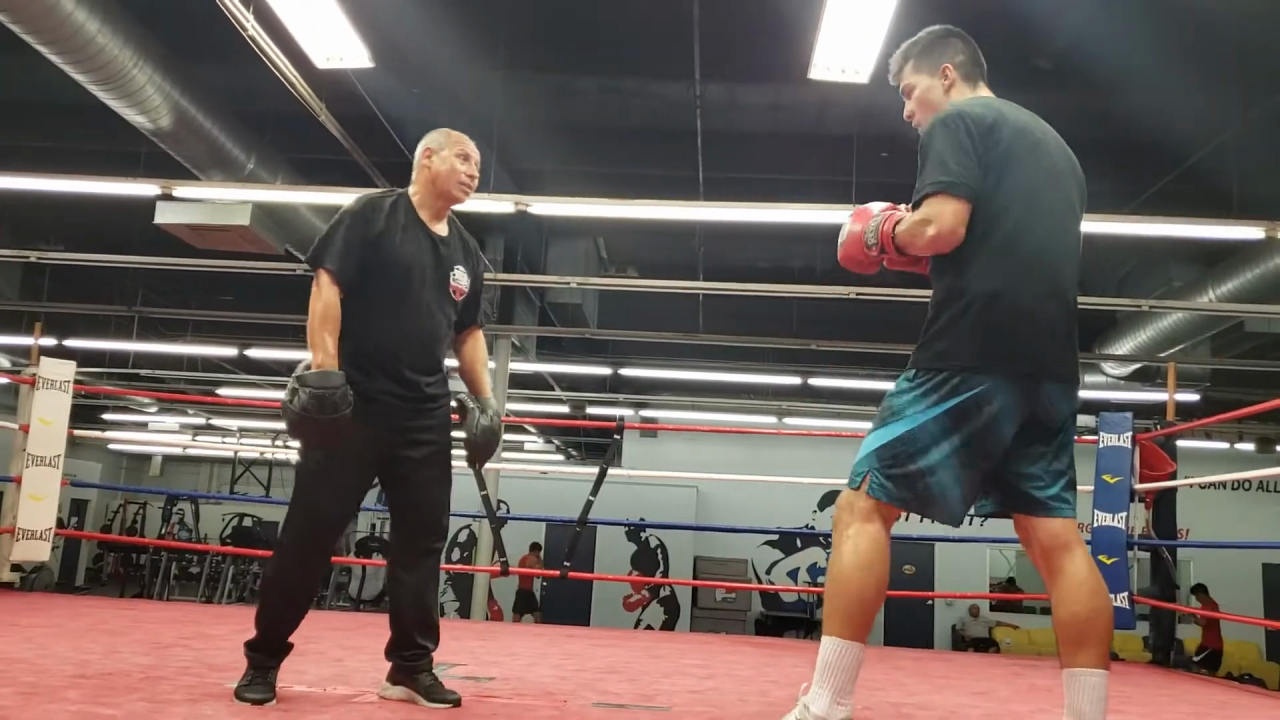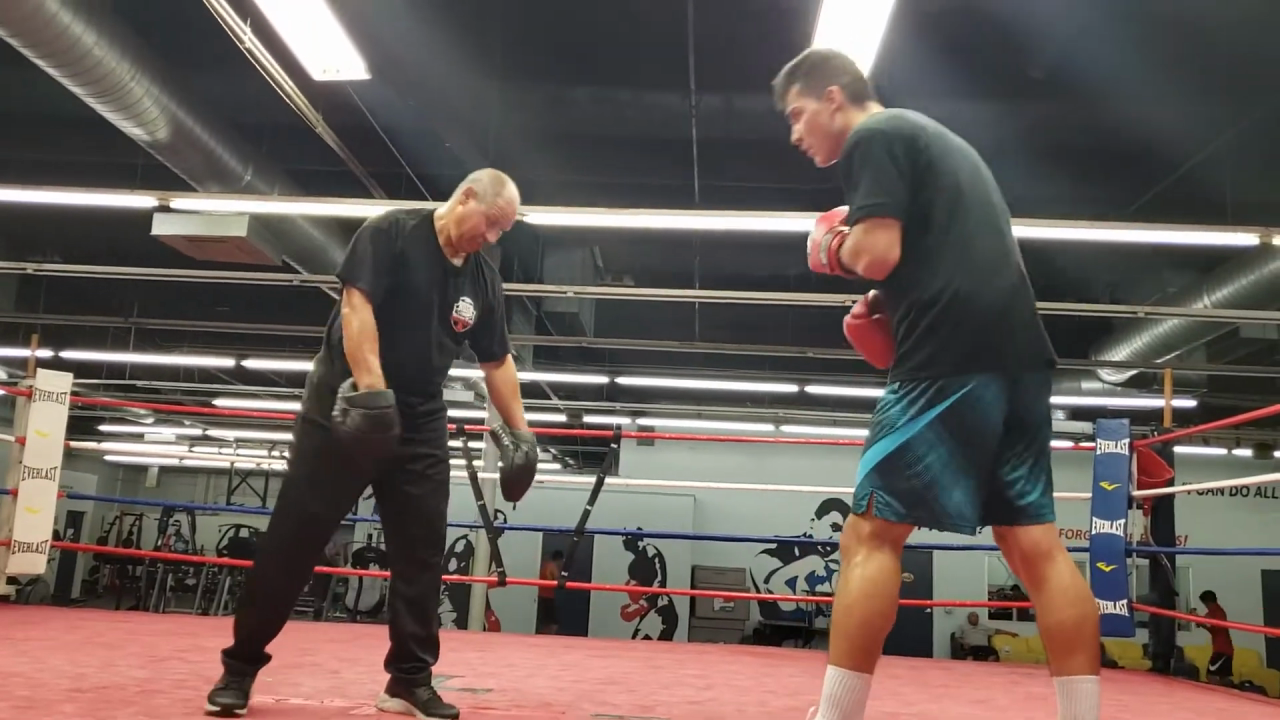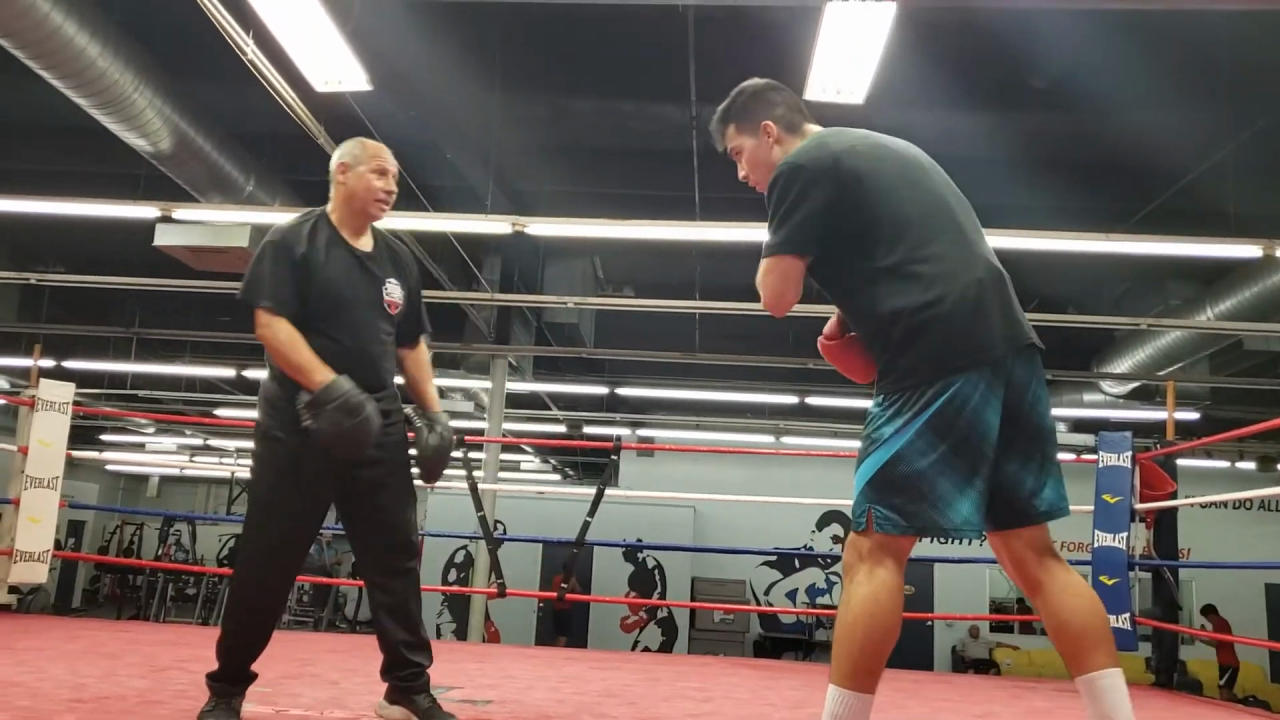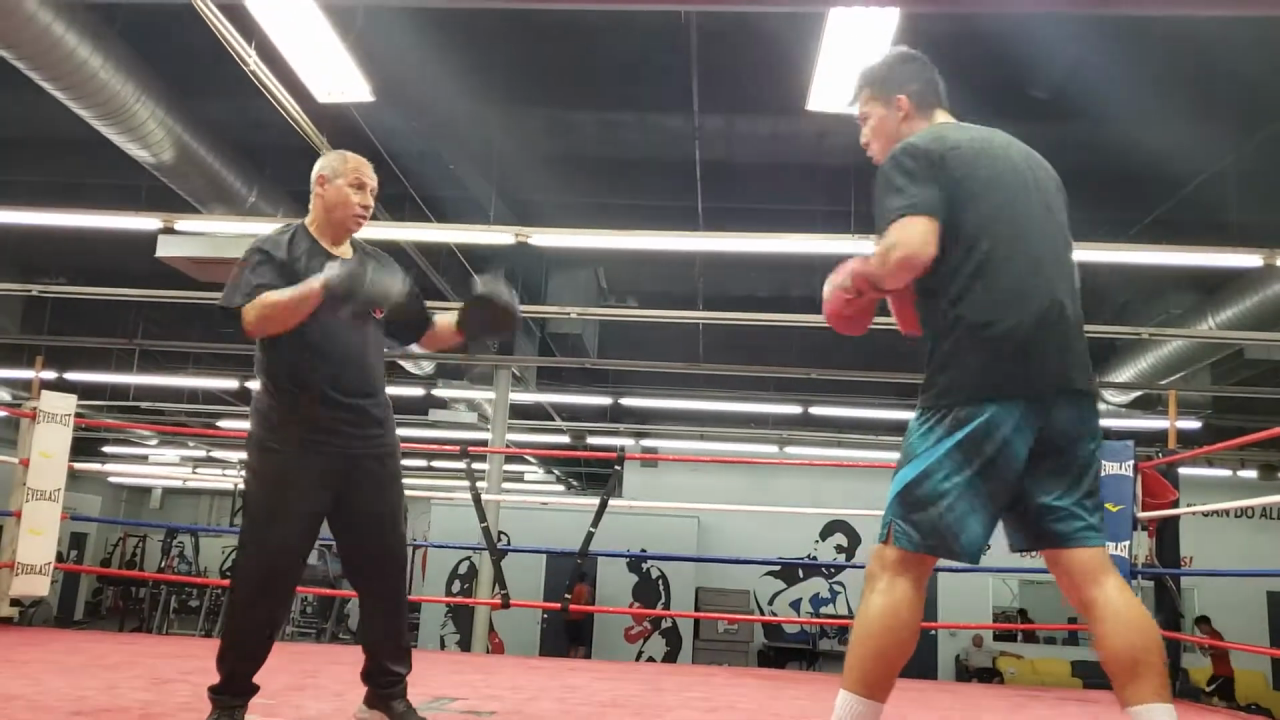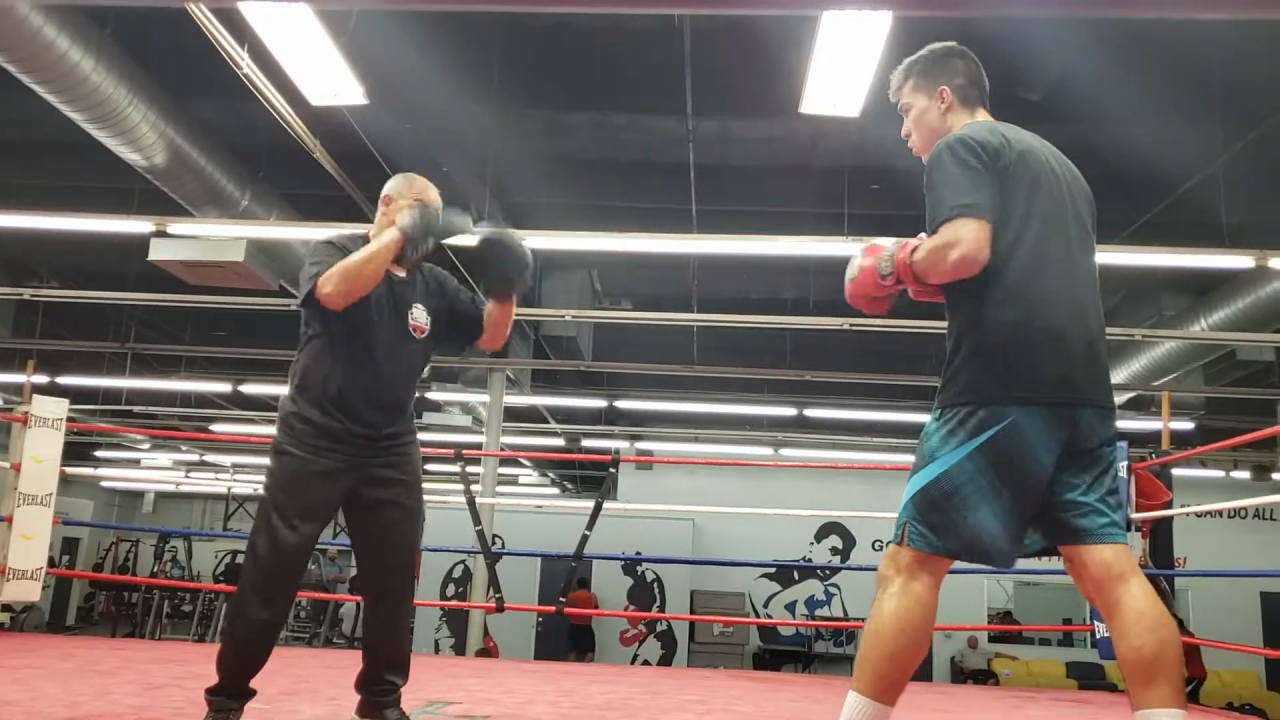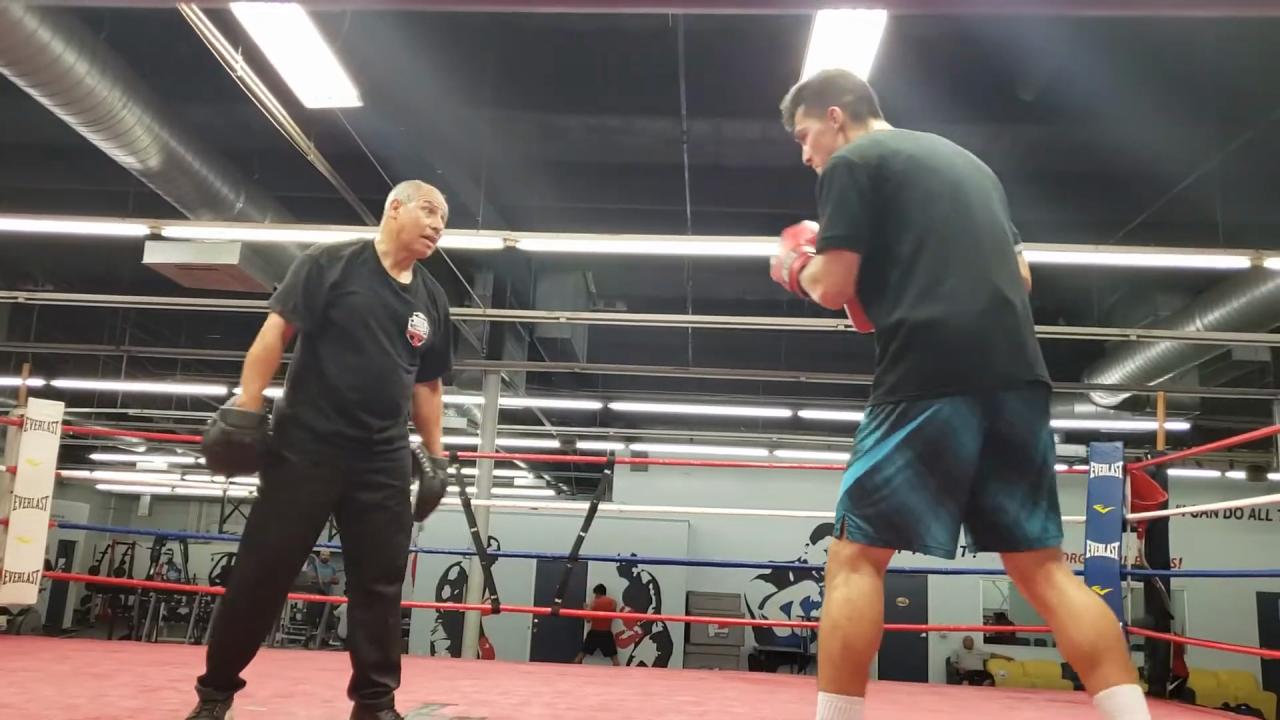
dt=0.4s
person 1, frame 1
left shoulder: (957, 123)
right shoulder: (1057, 147)
left elbow: (941, 227)
left wrist: (883, 237)
left hip: (969, 356)
right hip: (1048, 364)
left knee: (864, 508)
right knee: (1056, 542)
person 1, frame 2
left shoulder: (871, 138)
right shoulder: (933, 137)
left elbow: (876, 254)
left wrist: (833, 248)
right wrist: (892, 304)
left hip: (952, 361)
right hip: (1018, 354)
left knee: (873, 533)
right knee: (1034, 544)
person 1, frame 3
left shoulder: (804, 166)
right shoulder: (893, 150)
left elbow: (777, 295)
left wrist: (775, 256)
left hip: (937, 365)
right hip: (1005, 350)
left knee: (874, 550)
right knee: (1030, 552)
person 1, frame 4
left shoulder: (916, 153)
right shoulder: (1029, 160)
left elbow: (907, 251)
left wrist: (859, 281)
left hip: (976, 388)
right hip: (1063, 384)
left knee: (897, 565)
right knee: (1090, 574)
person 1, frame 5
left shoulder: (964, 147)
right shoulder: (1060, 166)
left elbow: (964, 252)
left wrist: (897, 266)
left hip: (997, 389)
right hip: (1081, 391)
left knee: (911, 564)
right knee: (1112, 575)
person 1, frame 6
left shoulder: (853, 161)
right shoulder: (966, 162)
left elbow: (831, 288)
left wrist: (794, 266)
left hip: (928, 380)
right hip: (1015, 377)
left knee: (855, 558)
right knee: (1042, 569)
person 2, frame 1
left shoulder: (465, 250)
right shoulder: (371, 214)
left elbow: (468, 332)
right elbow: (327, 285)
left wrist: (483, 400)
right wrist: (323, 367)
left hip: (425, 412)
right hip: (353, 401)
left knee: (422, 536)
right knee: (312, 527)
left ankle: (411, 666)
right ankle: (264, 659)
person 2, frame 2
left shoulder: (483, 279)
right shoulder: (389, 234)
left elbow: (498, 360)
right elbow: (356, 307)
left wrist: (519, 433)
right wrist: (371, 389)
left hip: (417, 425)
right hip: (345, 413)
left knee: (423, 551)
right knee: (293, 539)
right ankle: (240, 665)
person 2, frame 3
left shoulder: (397, 259)
right shoulder: (293, 242)
left elbow: (410, 343)
right elbow: (270, 323)
left wrist: (432, 414)
right wrist: (328, 386)
left hip: (378, 433)
right hip: (304, 430)
left knee: (396, 559)
right knee: (268, 559)
person 2, frame 4
left shoulder: (377, 263)
right shoulder: (273, 250)
left elbow: (420, 331)
right elbow: (256, 319)
left wrist: (469, 320)
right wrist: (328, 286)
left hip: (368, 440)
right hip: (290, 437)
left knee: (385, 567)
right knee: (268, 568)
person 2, frame 5
left shoulder: (435, 285)
right shoulder: (335, 250)
left elbow: (490, 337)
right elbow: (334, 293)
left wrist: (505, 285)
right wrist: (400, 230)
left hip: (390, 451)
right hip: (312, 441)
left knee: (391, 579)
right knee: (270, 569)
person 2, frame 6
left shoulder: (431, 298)
right shoulder: (330, 264)
left elbow: (427, 383)
right elbow: (277, 330)
left wrist: (435, 455)
right wrist: (246, 406)
left hip: (384, 458)
right hip: (306, 447)
left knee: (381, 583)
right knee: (263, 571)
